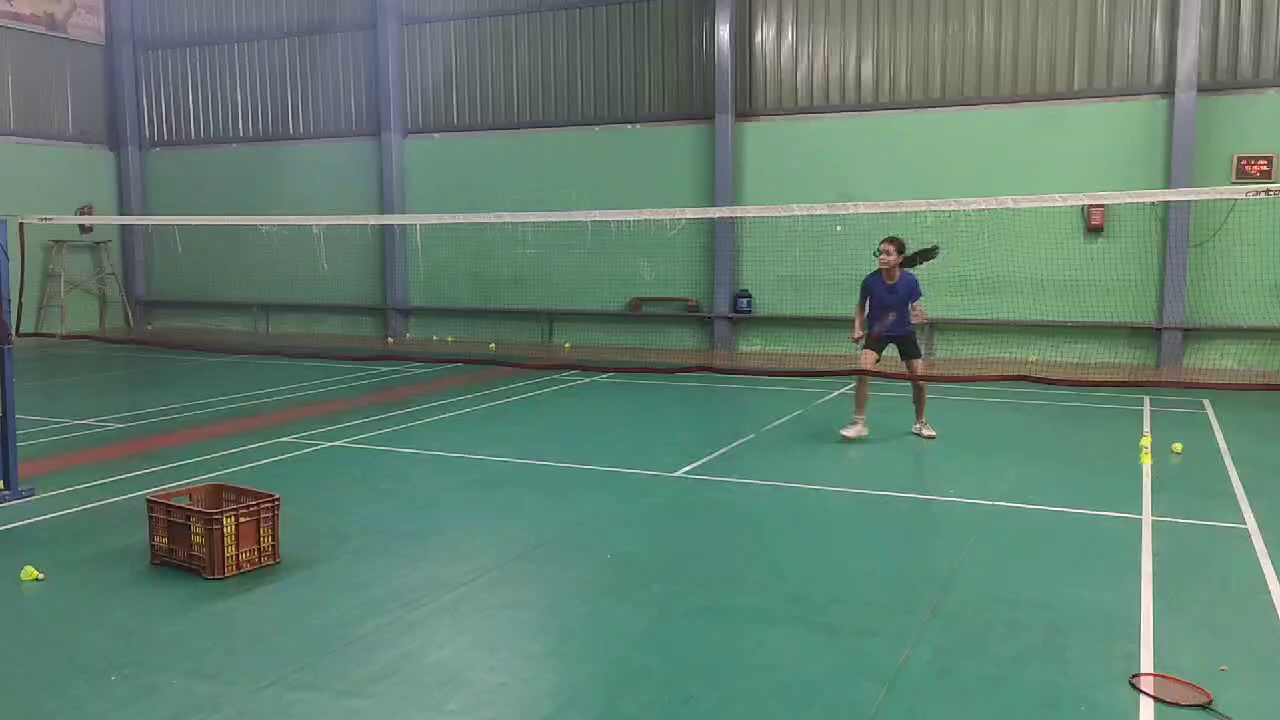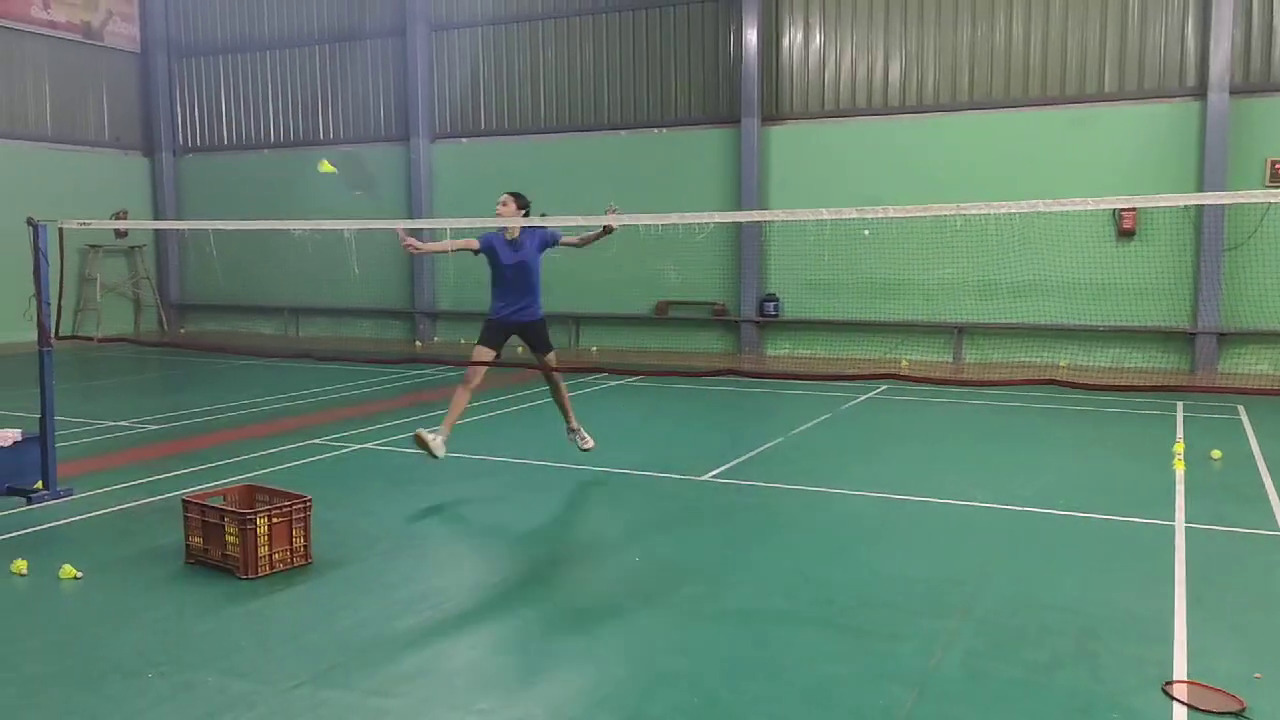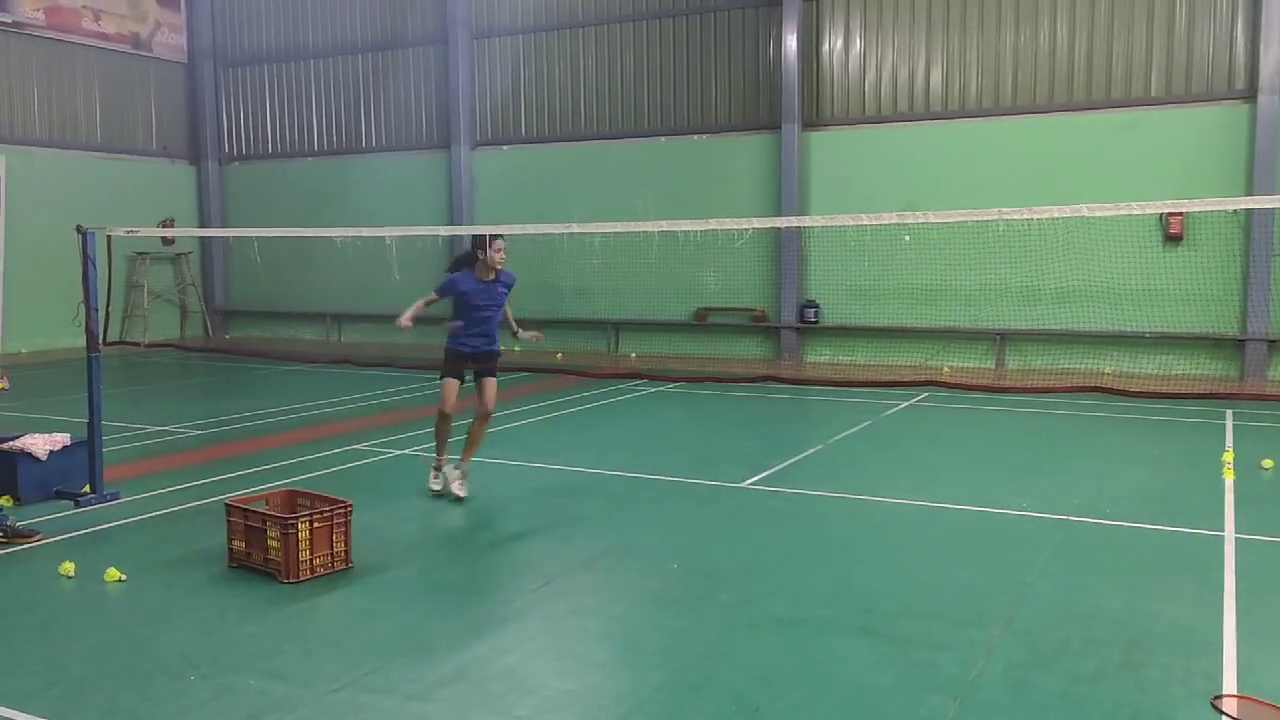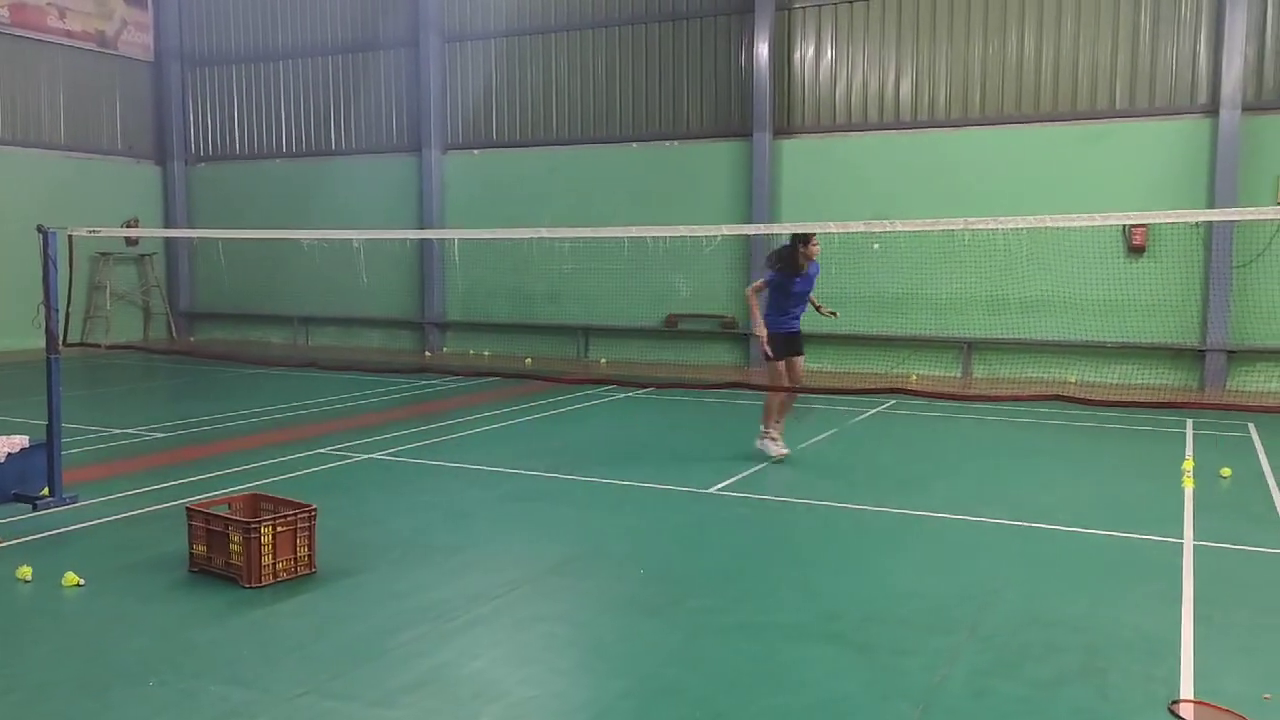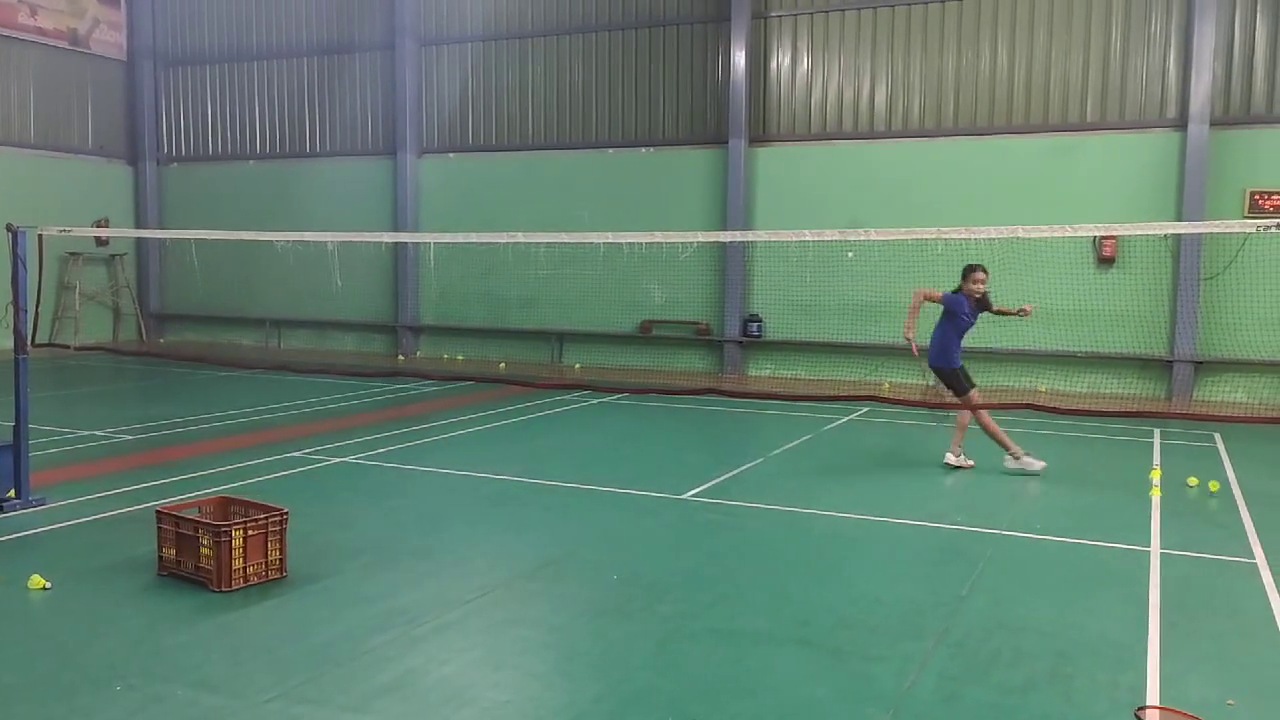
dt=1s
person 1, frame 1
left shoulder: (910, 280)
right shoulder: (871, 280)
left elbow: (918, 310)
right elbow: (861, 307)
left wrist: (918, 317)
right wrist: (858, 329)
left hip: (903, 332)
right hip: (878, 331)
left knee: (918, 379)
right knee: (863, 372)
left ankle: (920, 422)
right ankle: (859, 422)
person 1, frame 2
left shoulder: (538, 236)
right shoulder: (491, 239)
left elbow: (578, 241)
right elbow: (457, 244)
left wrist: (603, 232)
right wrist: (421, 246)
left hip: (531, 318)
right hip: (499, 319)
left knee: (553, 377)
right knee: (471, 379)
left ankle: (573, 427)
right ankle: (439, 438)
person 1, frame 3
left shoulder: (506, 280)
right shoulder: (459, 279)
right elbow: (427, 302)
left wrist: (517, 332)
right wrist: (408, 315)
left hip: (488, 352)
right hip: (458, 349)
left knee: (486, 410)
right knee: (446, 410)
left ankle: (460, 468)
right ankle: (439, 465)
person 1, frame 4
left shoulder: (812, 268)
right shoulder: (783, 273)
right elbow: (751, 291)
left wrist: (819, 308)
right wrist: (758, 324)
left hip: (792, 328)
right hip: (775, 329)
left knee: (797, 383)
right knee: (779, 385)
left ankle: (773, 430)
right ankle: (766, 437)
person 1, frame 5
left shoulder: (976, 301)
right shoulder: (957, 300)
left elbow: (992, 309)
right elbow: (921, 293)
left wrist: (1017, 312)
right wrist: (910, 327)
left hip: (951, 359)
right hip: (944, 361)
left knee: (969, 404)
right knee: (977, 407)
left ankle: (954, 452)
right ankle: (1016, 455)
